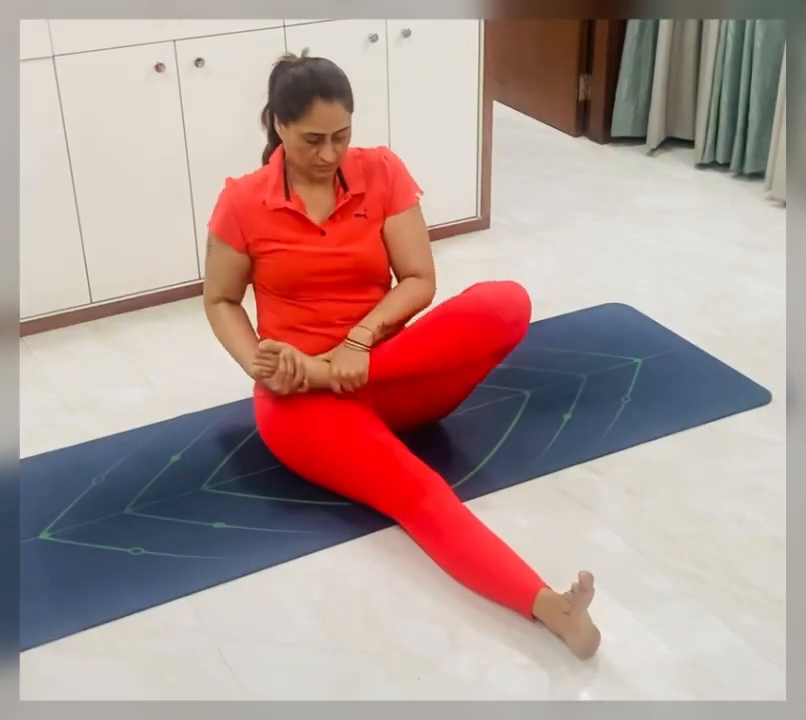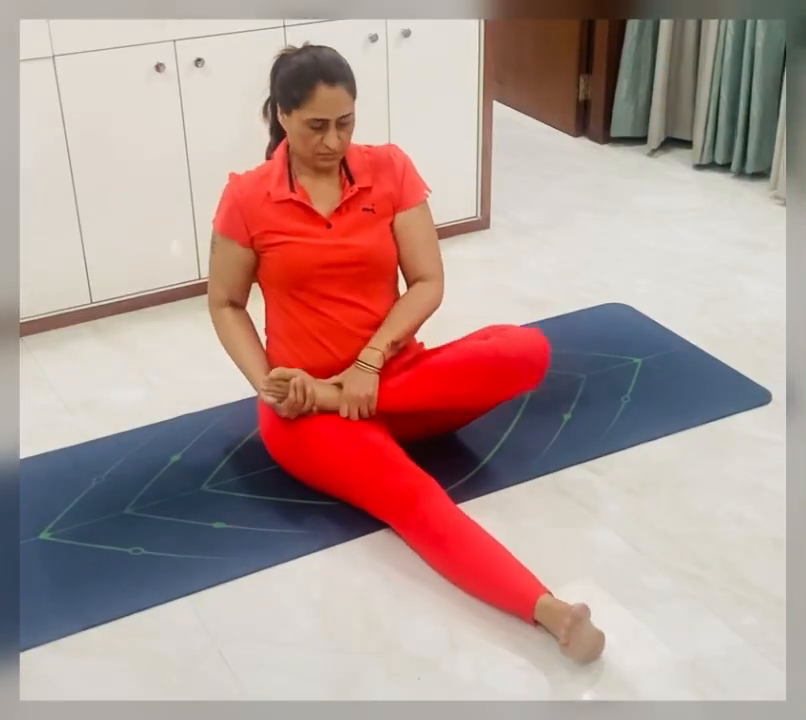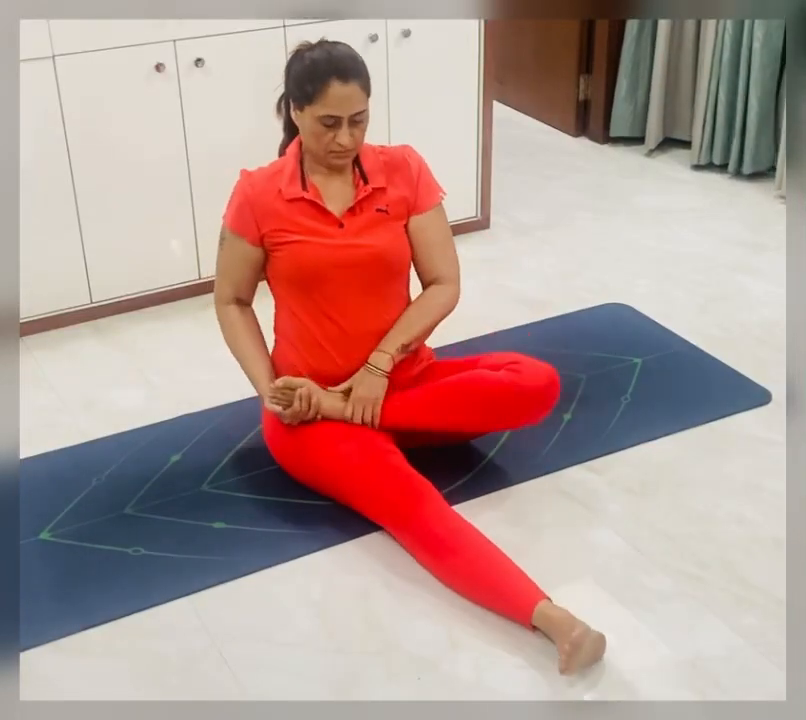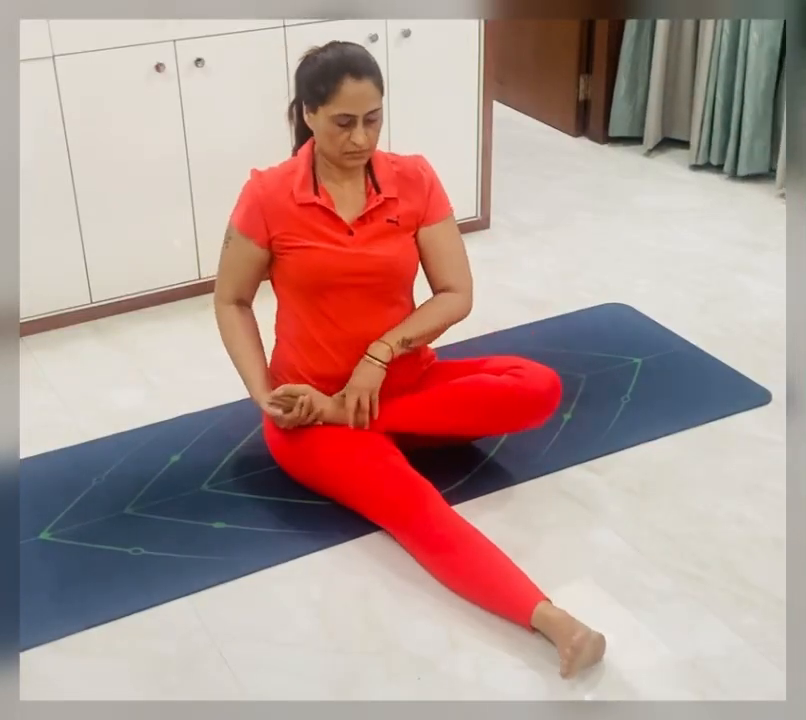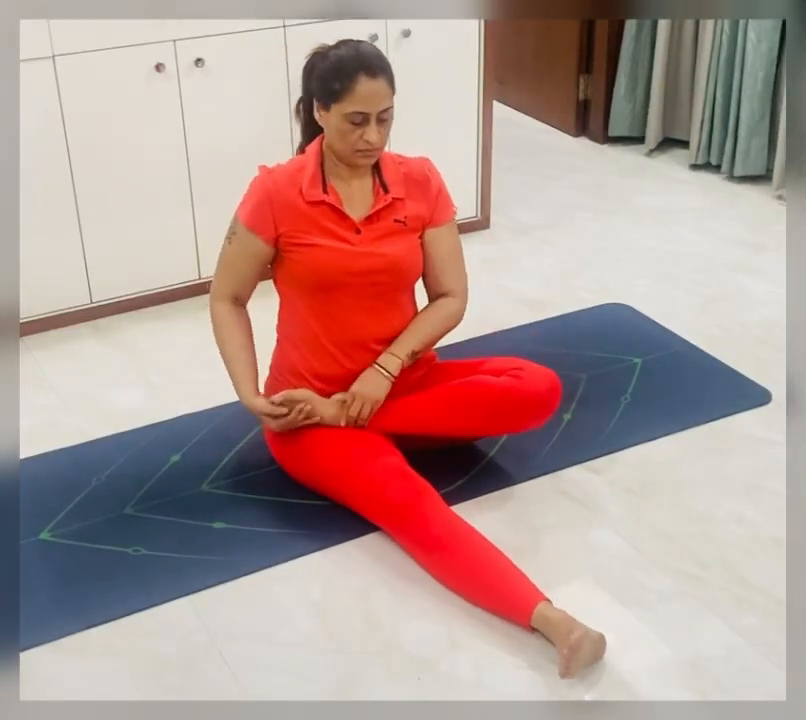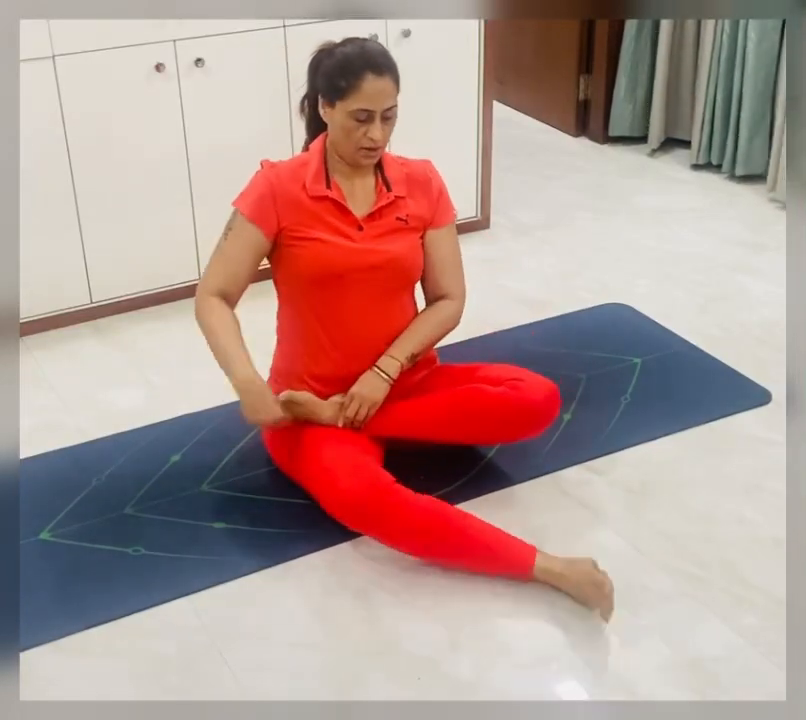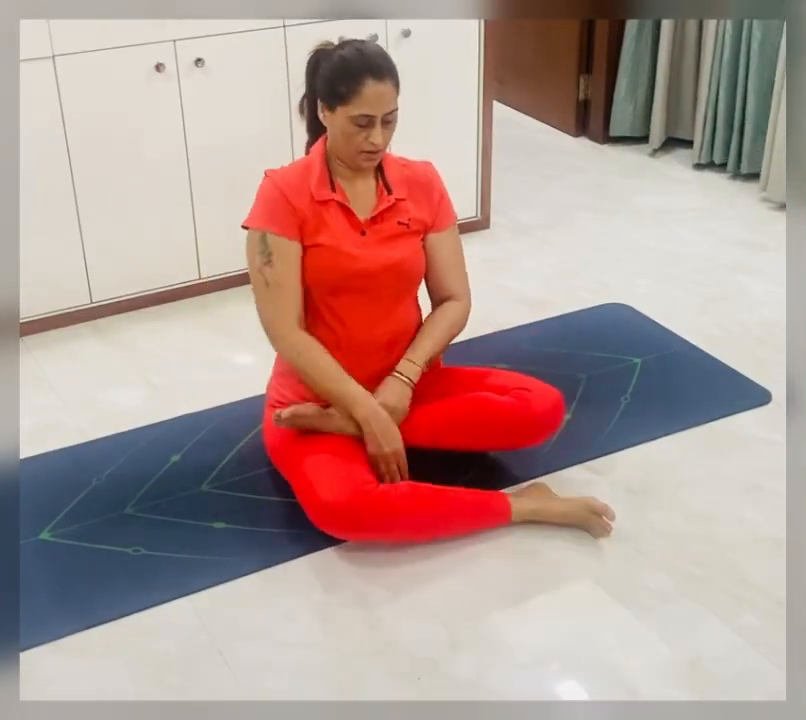
dt=0.3s
person 1, frame 1
left shoulder: (382, 171)
right shoulder: (243, 203)
left elbow: (419, 281)
right elbow: (220, 301)
left wrist: (357, 343)
right wrist: (260, 368)
left hip: (392, 367)
right hip: (305, 399)
left knee: (507, 304)
right knee: (417, 493)
left ankle: (341, 373)
right ankle: (545, 605)
person 1, frame 2
left shoulder: (390, 169)
right shoulder: (246, 198)
left elbow: (428, 283)
right elbow: (225, 305)
left wrist: (368, 365)
right wrist: (266, 383)
left hip: (397, 377)
right hip: (310, 406)
left knee: (526, 354)
right knee: (415, 500)
left ankle: (345, 399)
person 1, frame 3
left shoulder: (404, 170)
right shoulder: (258, 195)
left elbow: (444, 285)
right elbow: (231, 302)
left wrist: (378, 366)
right wrist: (269, 389)
left hip: (401, 379)
right hip: (313, 409)
left knee: (536, 385)
right knee: (415, 508)
left ankle: (343, 408)
person 1, frame 4
left shoulder: (415, 180)
right shoulder: (268, 196)
left elbow: (457, 294)
right elbow: (231, 301)
left wrist: (380, 354)
right wrist: (264, 393)
left hip: (407, 379)
right hip: (312, 402)
left knee: (537, 389)
right knee: (414, 506)
left ankle: (340, 414)
person 1, frame 5
left shoulder: (421, 182)
right shoulder: (275, 192)
left elbow: (451, 298)
right elbow: (226, 299)
left wrist: (385, 369)
right wrist: (250, 395)
left hip: (405, 381)
right hip: (311, 400)
left knee: (538, 390)
right knee: (407, 502)
left ankle: (342, 424)
person 1, frame 6
left shoulder: (422, 183)
right shoulder: (277, 188)
left elbow: (449, 300)
right elbow: (212, 298)
left wrist: (384, 374)
right wrist: (247, 383)
left hip: (406, 383)
right hip: (313, 399)
left knee: (536, 402)
right knee: (361, 495)
left ankle: (341, 419)
right ankle: (548, 568)
person 1, frame 7
left shoulder: (421, 183)
right shoulder: (283, 194)
left elbow: (453, 301)
right elbow: (284, 331)
left wrist: (404, 380)
right wrist: (368, 409)
left hip: (410, 385)
right hip: (316, 398)
left knee: (542, 408)
right knee: (338, 506)
left ankle: (349, 428)
right ankle: (525, 507)
